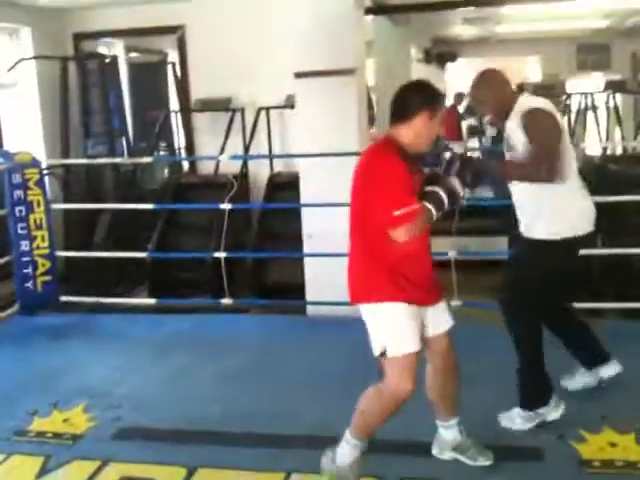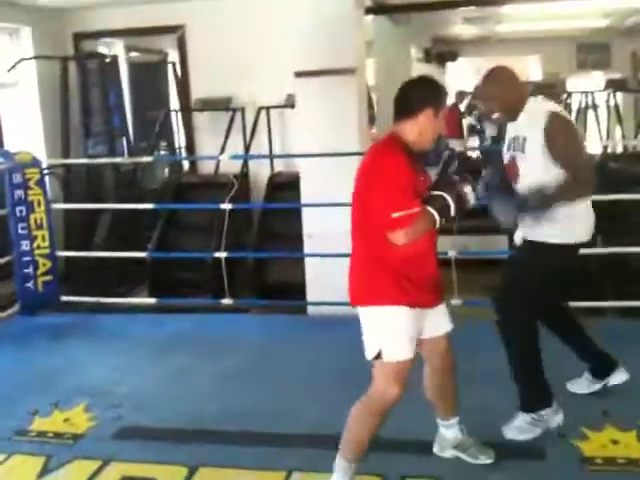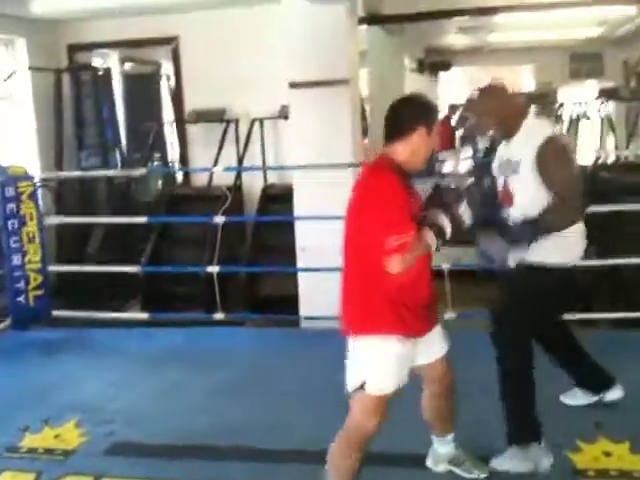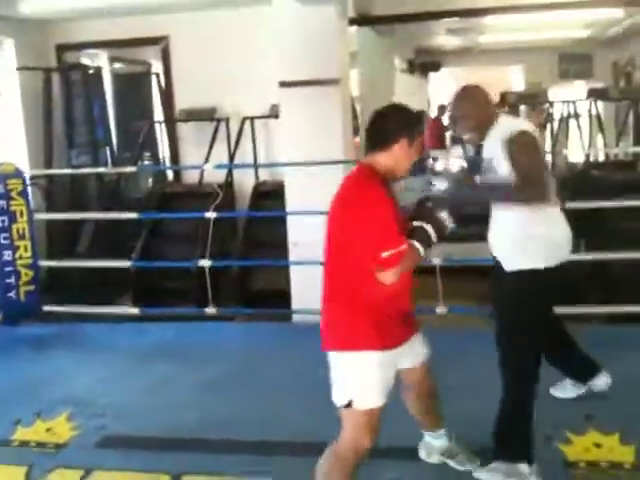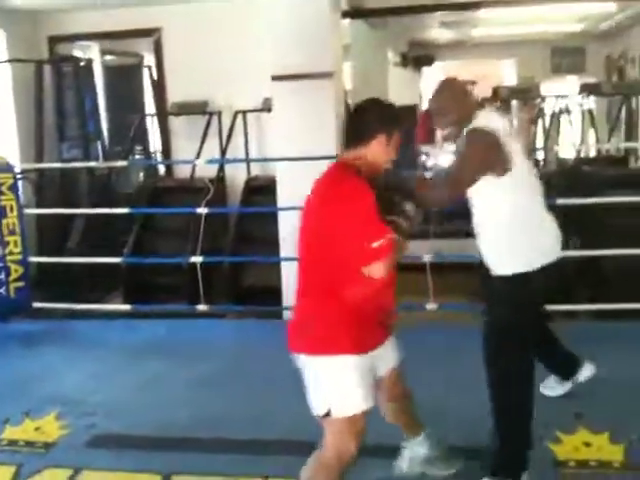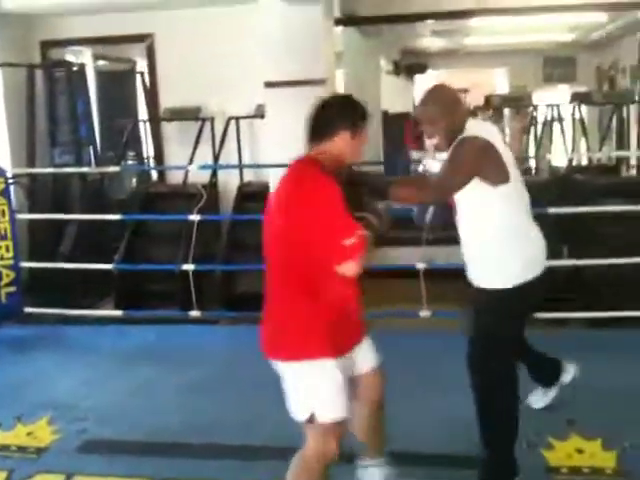
dt=0.1s
person 1, frame 1
left shoulder: (404, 159)
right shoulder: (381, 162)
right elbow: (403, 229)
left wrist: (442, 181)
right wrist: (440, 196)
left hip: (418, 281)
right hip: (384, 288)
left knee: (443, 357)
right knee: (400, 384)
left ankle: (449, 437)
person 1, frame 2
left shoulder: (407, 157)
right shoulder: (384, 161)
right elbow: (402, 232)
left wrist: (448, 185)
right wrist: (446, 202)
left hip: (420, 282)
right hip: (385, 290)
left knee: (442, 358)
right knee: (388, 388)
left ankle: (450, 435)
person 1, frame 3
left shoulder: (395, 177)
right shoulder: (381, 184)
right elbow: (398, 259)
left wrist: (433, 212)
right wrist: (439, 225)
left hip: (413, 311)
right hip: (378, 322)
left knee: (440, 380)
right knee: (365, 422)
person 1, frame 4
left shoulder: (372, 185)
right shoulder: (365, 195)
right elbow: (390, 271)
left wrist: (418, 221)
right wrist: (425, 233)
left hip: (391, 320)
right hip: (358, 332)
left knee: (420, 382)
right knee: (358, 439)
left ankle: (436, 443)
person 1, frame 5
left shoulder: (342, 181)
right shoulder: (348, 190)
right elbow: (379, 266)
left wrist: (389, 225)
right wrist: (402, 226)
left hip: (362, 323)
right hip: (329, 337)
left knee: (393, 388)
right knee: (343, 443)
person 1, frame 6
left shoulder: (308, 178)
right shoulder: (316, 185)
right elbow: (350, 263)
left wrist: (355, 223)
right wrist: (369, 223)
left hip: (334, 325)
right hip: (304, 337)
left knee: (372, 389)
right knee: (324, 444)
person 2, frame 1
left shoulder: (534, 114)
right shoulder: (513, 120)
left elbow: (552, 169)
right elbow: (513, 173)
left hip: (556, 227)
right hip: (542, 227)
left knee: (517, 305)
right knee: (545, 300)
left ankle: (537, 402)
right ankle: (597, 361)
person 2, frame 2
left shoulder: (550, 121)
right shoulder: (516, 123)
left elbow: (584, 179)
left wrist: (544, 199)
right wrist: (495, 181)
left hip: (556, 233)
right hip: (536, 231)
left knee: (511, 307)
right knee: (544, 304)
left ankle: (539, 407)
right ankle: (605, 368)
person 2, frame 3
left shoulder: (547, 143)
right shoulder: (508, 144)
left elbow: (571, 204)
left wrist: (530, 230)
left hip: (549, 256)
right hip: (528, 253)
left knee: (509, 331)
right knee: (543, 323)
left ankle: (527, 443)
right ankle: (598, 384)
person 2, frame 4
left shoulder: (516, 137)
right shoulder: (491, 141)
left elbow: (536, 191)
left wrist: (491, 192)
left hip: (536, 255)
right hip: (515, 254)
left knee: (516, 344)
right knee: (534, 324)
right ankle: (588, 373)
person 2, frame 5
left shoulder: (481, 136)
right shoulder: (483, 135)
left elbow: (448, 190)
left hip: (523, 257)
right hip: (516, 254)
left knee: (504, 354)
right knee: (523, 323)
right ankle: (570, 368)
person 2, frame 6
left shoulder: (475, 146)
right shoulder: (471, 141)
left elbow: (431, 192)
left wrist: (362, 181)
left hip: (509, 270)
right hip: (497, 265)
left knee: (487, 366)
right knee: (493, 339)
right ankle: (553, 371)
